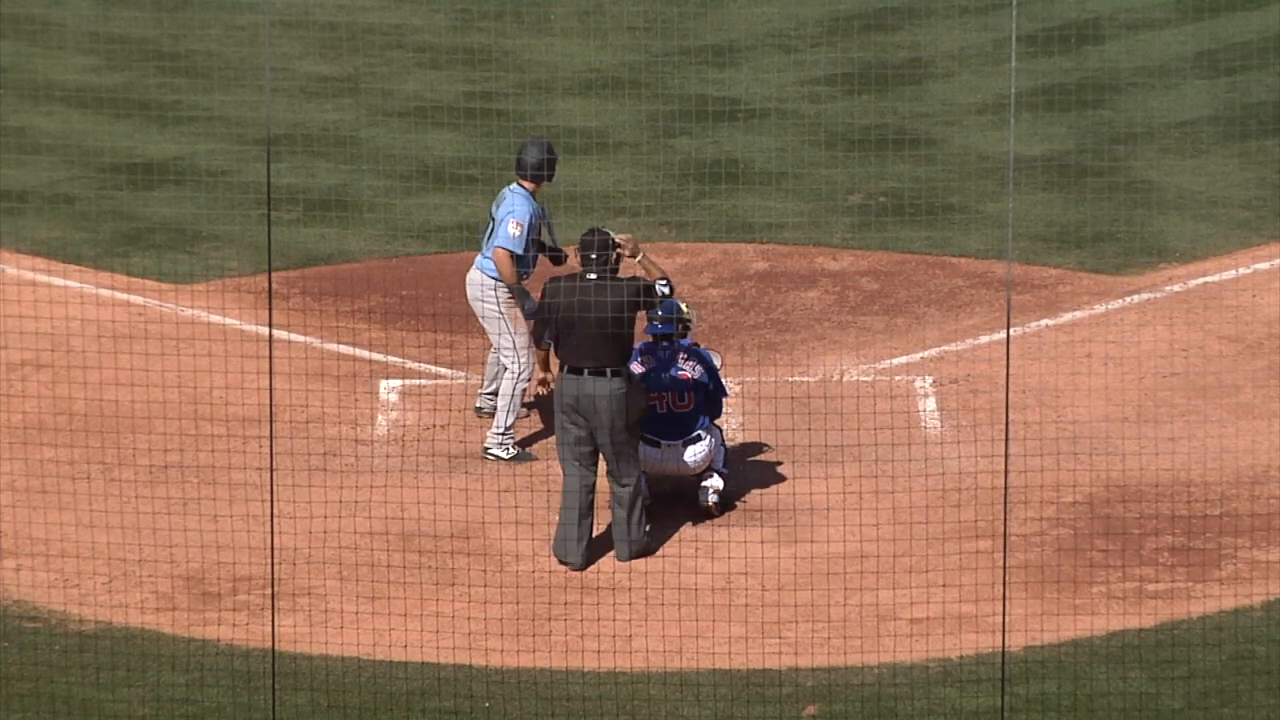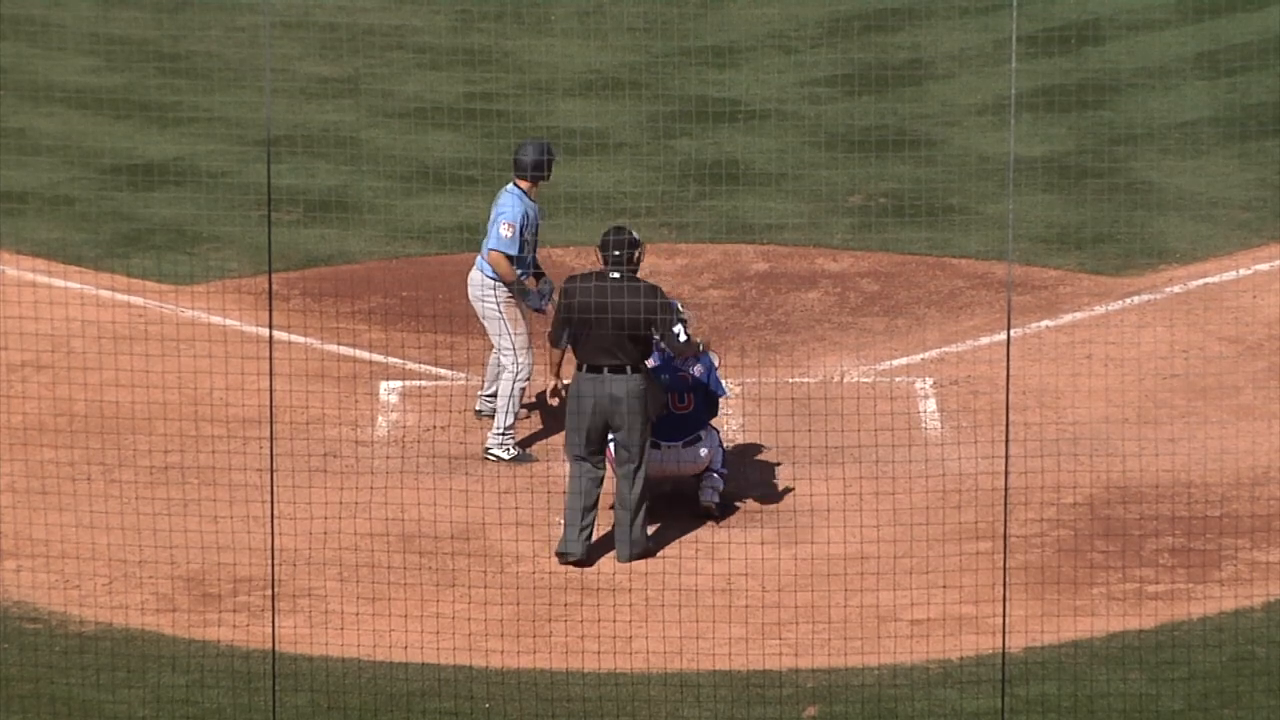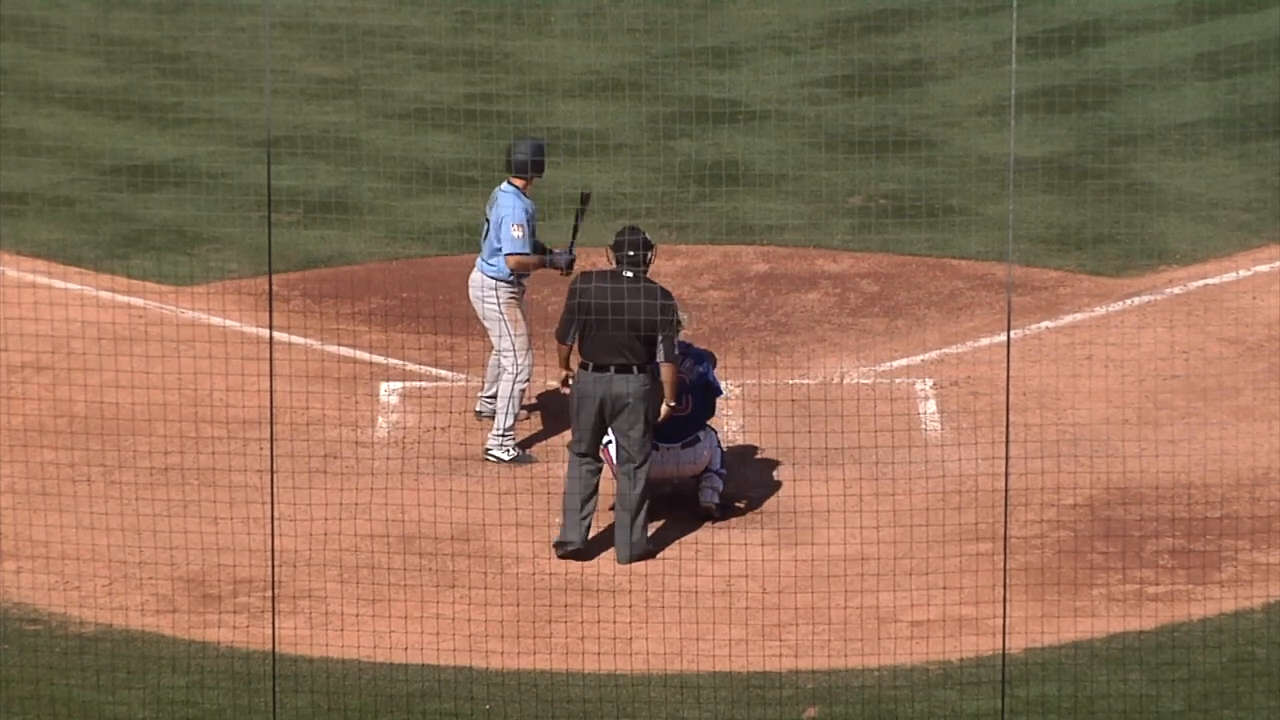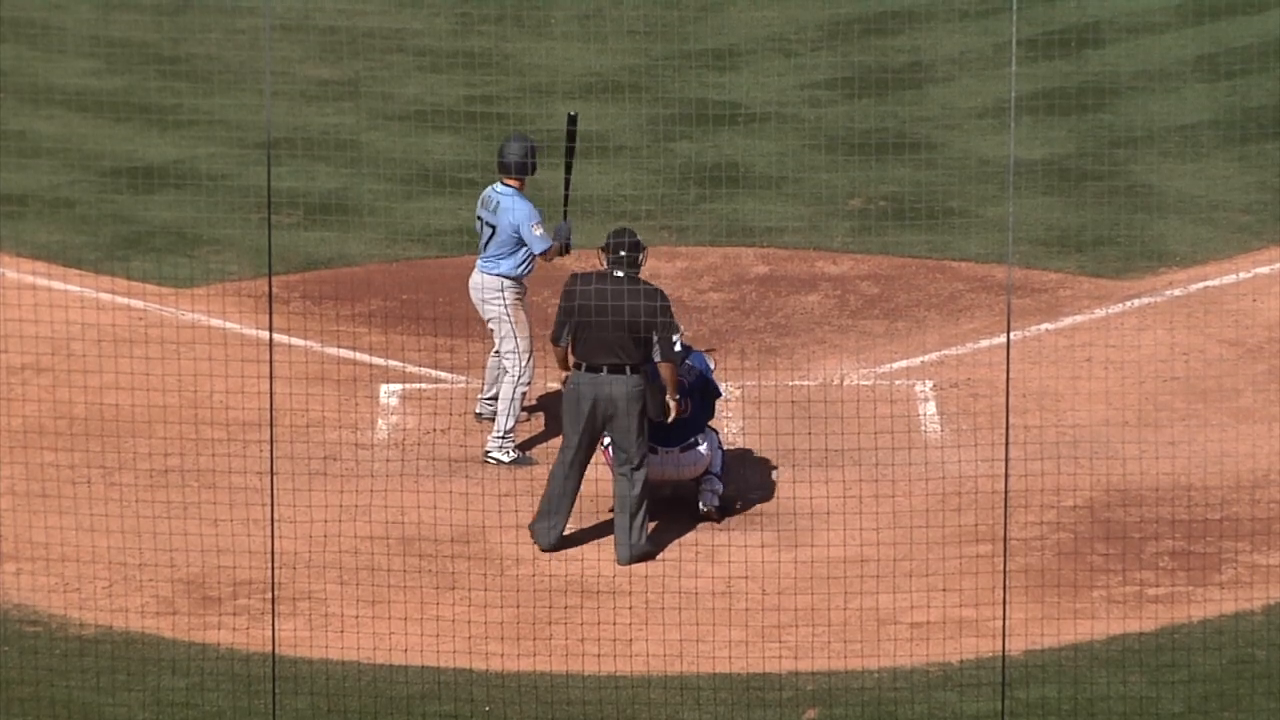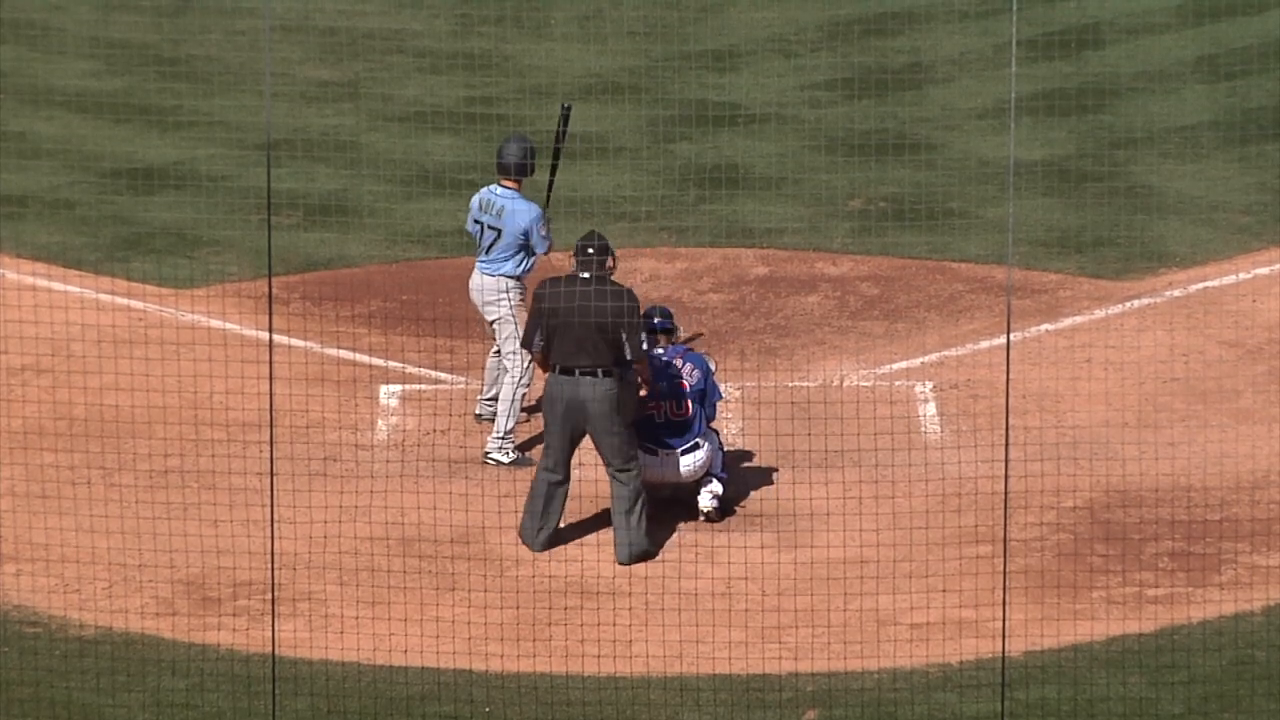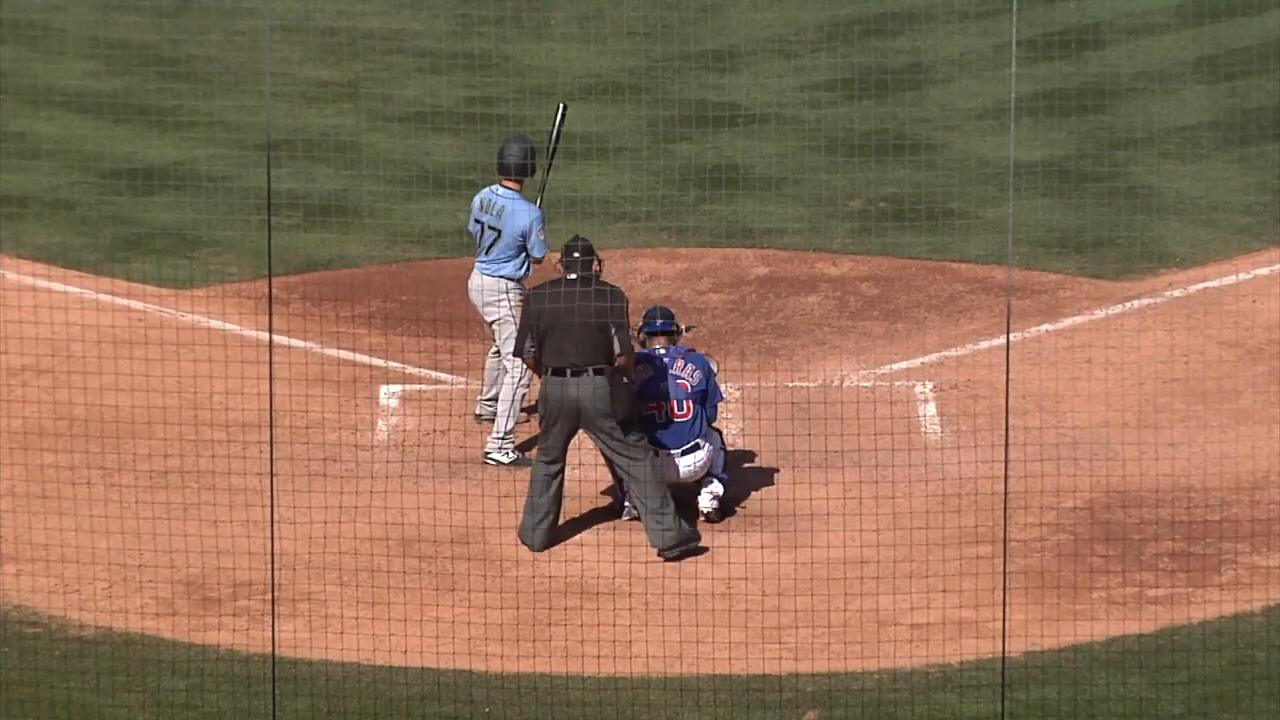
dt=0.3s
person 1, frame 1
left shoulder: (555, 289)
right shoulder: (628, 290)
left elbow: (541, 341)
right elbow: (665, 289)
left wrist: (543, 372)
right wrist: (640, 255)
left hip: (569, 385)
right hip: (612, 387)
left knee: (576, 470)
right knee: (624, 469)
left ankle: (572, 549)
right ankle: (630, 542)
person 1, frame 2
left shoulder: (574, 287)
right shoulder: (650, 295)
left elbow: (558, 340)
right elbow: (680, 346)
left wrist: (554, 376)
right wrist: (698, 347)
left hip: (586, 384)
right hip: (631, 386)
left knee: (584, 466)
right knee: (631, 467)
left ankle: (574, 543)
right ankle: (630, 542)
person 1, frame 3
left shoulder: (584, 284)
right shoulder: (660, 297)
left elbow: (565, 336)
right elbow: (667, 357)
left wrist: (564, 368)
right wrist: (669, 398)
left hip: (590, 380)
right hip: (635, 386)
left knee: (583, 457)
right knee: (633, 466)
left ankle: (573, 537)
right ankle: (631, 544)
person 1, frame 4
left shoulder: (578, 285)
right shoulder: (653, 297)
left elbow: (560, 340)
right elbow: (665, 356)
left wrist: (565, 370)
right wrist: (671, 394)
left hip: (584, 382)
right hip: (629, 386)
left knee: (570, 460)
right knee: (630, 467)
left ankle: (547, 531)
right ankle: (630, 545)
person 1, frame 5
left shoulder: (547, 290)
right shoulder: (622, 296)
left elbow: (535, 346)
right elbow: (634, 356)
right wrist: (644, 380)
left hip: (561, 387)
right hip: (606, 389)
left knee: (553, 464)
right knee: (624, 468)
left ankle: (538, 533)
right ankle: (630, 545)
person 1, frame 6
left shoulder: (538, 296)
right shoulder: (611, 295)
left elbow: (527, 352)
right elbow: (623, 354)
right wrist: (620, 375)
left hip: (555, 389)
right hip: (600, 389)
left knee: (548, 460)
right knee: (637, 460)
left ankle: (536, 532)
right ankle: (670, 536)
person 2, frame 1
left shoulder: (512, 194)
right shoulder: (522, 207)
right elbow: (501, 255)
left wrist: (548, 251)
right wrist: (523, 297)
left hip: (483, 280)
right hip: (494, 288)
left knee: (505, 345)
right knee: (519, 362)
left ankle: (488, 401)
right ankle: (500, 442)
person 2, frame 2
left shoulder: (521, 198)
right shoulder: (515, 207)
right elbow: (496, 256)
left wrist: (540, 278)
right wrist: (525, 292)
left hip: (492, 283)
right hip: (494, 288)
left knee: (506, 346)
right knee: (518, 362)
left ankle: (489, 403)
right ankle: (500, 442)
person 2, frame 3
left shoulder: (504, 193)
right shoulder: (516, 206)
right elbow: (516, 260)
left wrist: (551, 253)
right wrist: (552, 260)
left hip: (489, 281)
right hip: (497, 289)
left knee: (506, 347)
right knee: (517, 363)
left ankle: (489, 403)
right ankle: (500, 444)
person 2, frame 4
left shoulder: (488, 195)
right shoulder: (522, 208)
right elbow: (547, 253)
left wrist: (551, 241)
right wrist: (560, 236)
left hip: (484, 279)
right hip: (501, 288)
left knee: (504, 348)
right knee: (519, 365)
left ankle: (488, 405)
right ankle: (500, 446)
person 2, frame 5
left shoulder: (480, 197)
right shoulder: (529, 211)
right elbow: (543, 251)
right wrist: (544, 230)
left hip: (480, 279)
right hip: (505, 288)
left knee: (502, 347)
right knee: (519, 365)
left ankle: (488, 406)
right ankle: (499, 446)
person 2, frame 6
left shoulder: (482, 198)
right shoulder: (529, 213)
right elbow: (538, 257)
left hip: (480, 280)
right hip: (504, 289)
left knee: (501, 347)
right knee: (519, 366)
left ankle: (488, 406)
right ankle: (499, 447)
person 3, frame 1
left shoulder: (634, 358)
right shoulder: (702, 357)
right elbow: (714, 412)
left hip: (647, 457)
right hip: (695, 456)
right knee: (713, 432)
right ankle: (710, 494)
person 3, frame 2
right shoulder: (701, 358)
right elbow: (710, 411)
left hip: (645, 457)
right hip: (692, 457)
right knee: (711, 435)
right ankle: (710, 495)
person 3, frame 3
right shoulder: (698, 358)
right elbow: (708, 411)
right hip: (693, 458)
left knee: (611, 433)
right knee: (709, 436)
right ankle: (710, 496)
person 3, frame 4
right shoulder: (697, 360)
right elbow: (708, 413)
right hip: (693, 461)
left knee: (611, 434)
right knee: (710, 437)
right ankle: (710, 500)
person 3, frame 5
right shoulder: (698, 362)
right elbow: (709, 415)
left hip: (647, 465)
right hip: (694, 463)
right knee: (711, 437)
right ankle: (709, 498)
person 3, frame 6
left shoulder: (632, 365)
right shoulder: (700, 362)
right elbow: (710, 415)
right hip: (695, 464)
right knee: (713, 436)
right ankle: (710, 498)
